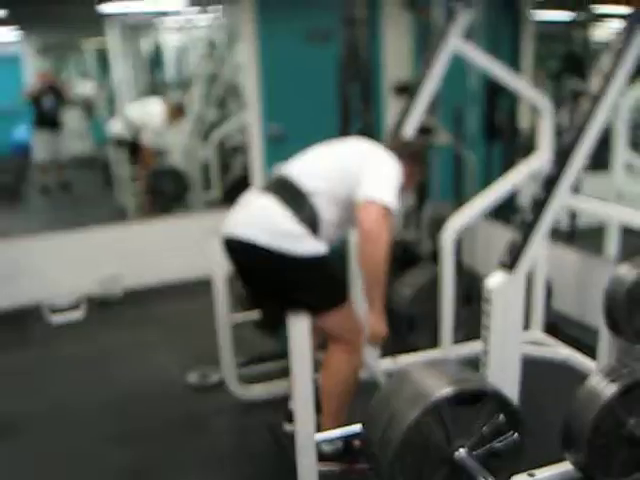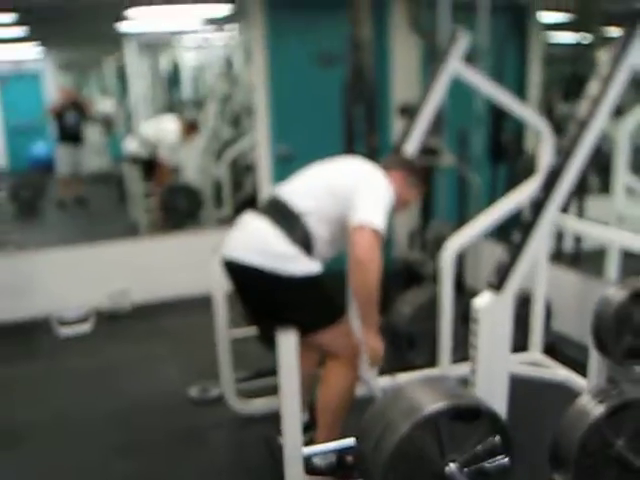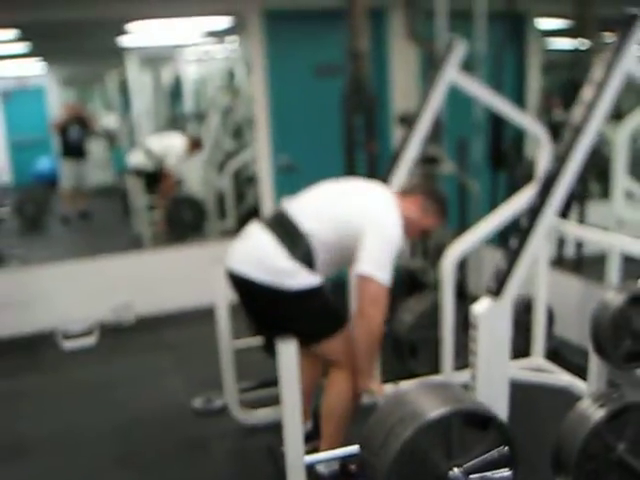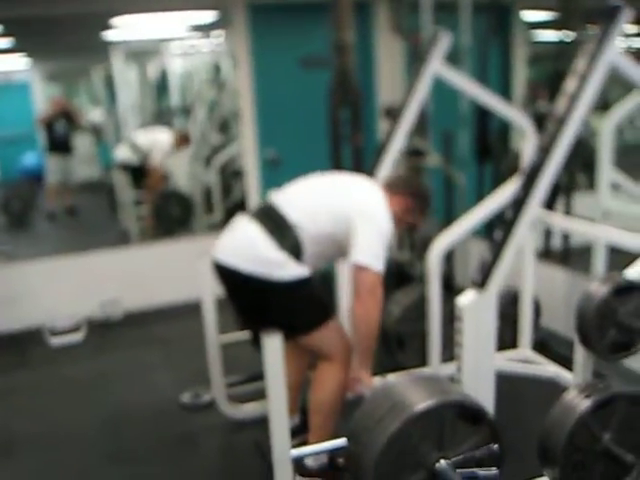
dt=0.4s
person 1, frame 1
left shoulder: (356, 153)
right shoulder: (386, 165)
right elbow: (373, 230)
right wrist: (376, 312)
left hip: (240, 228)
right hip: (282, 240)
right knee: (347, 338)
right ankle: (330, 445)
person 1, frame 2
left shoulder: (352, 171)
right shoulder: (377, 184)
right elbow: (364, 255)
right wrist: (372, 332)
left hip: (239, 249)
right hip: (277, 260)
left knee: (307, 337)
right knee: (344, 353)
right ankle: (323, 459)
person 1, frame 3
left shoulder: (371, 194)
right shoulder: (386, 222)
right elbow: (369, 309)
right wrist: (367, 378)
left hip: (244, 256)
right hip: (276, 272)
left knee: (313, 344)
right knee: (346, 360)
person 1, frame 4
left shoulder: (355, 187)
right shoulder: (376, 214)
right elbow: (367, 296)
right wrist: (363, 369)
left hip: (230, 250)
right hip: (264, 265)
left knee: (298, 338)
right knee: (336, 353)
